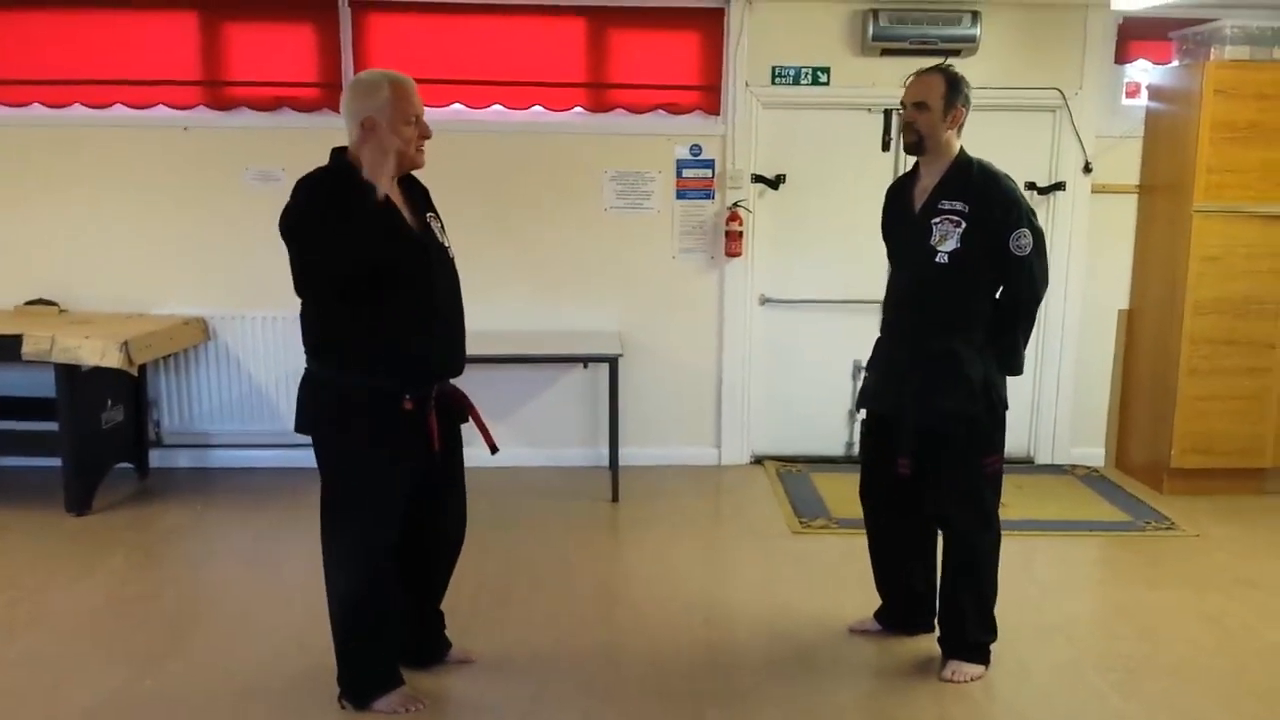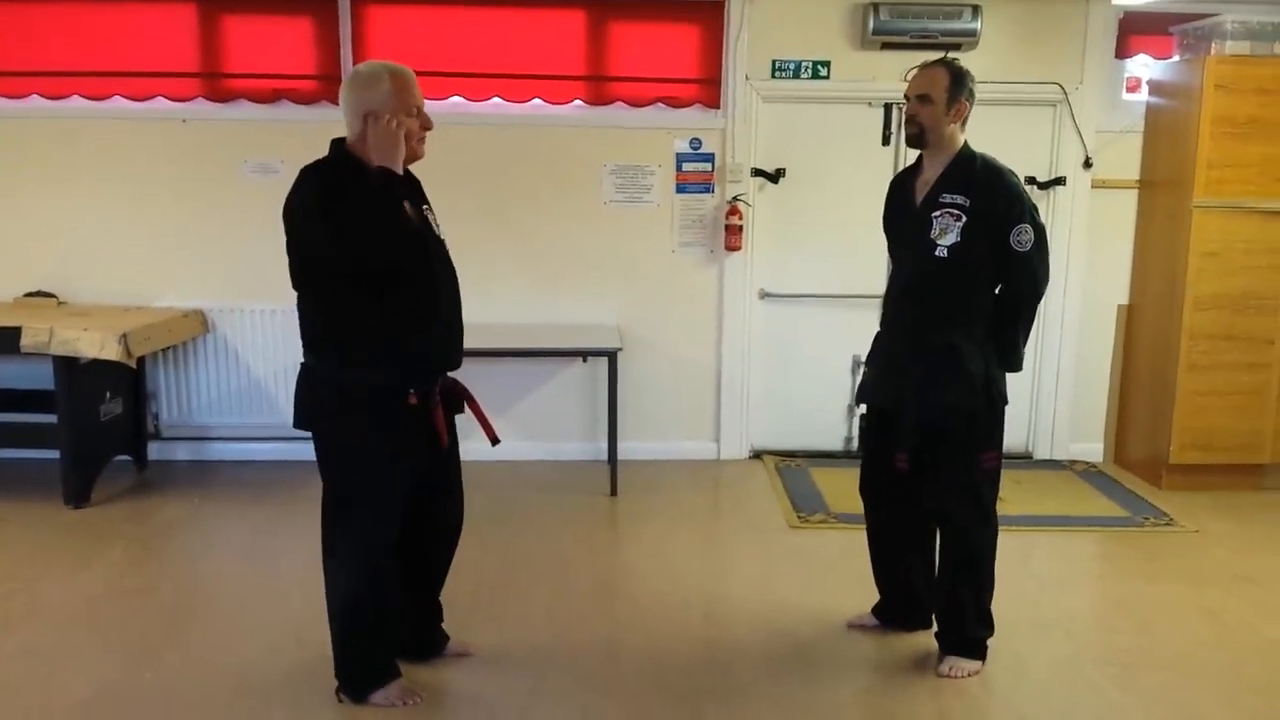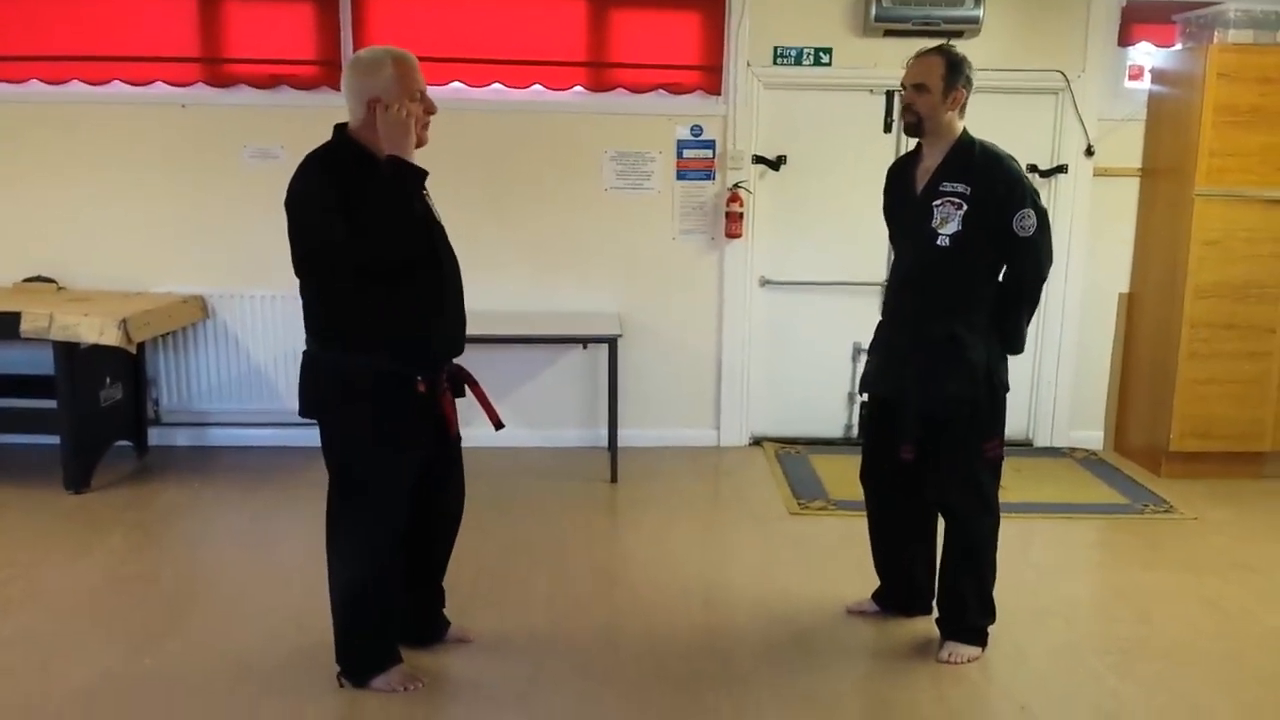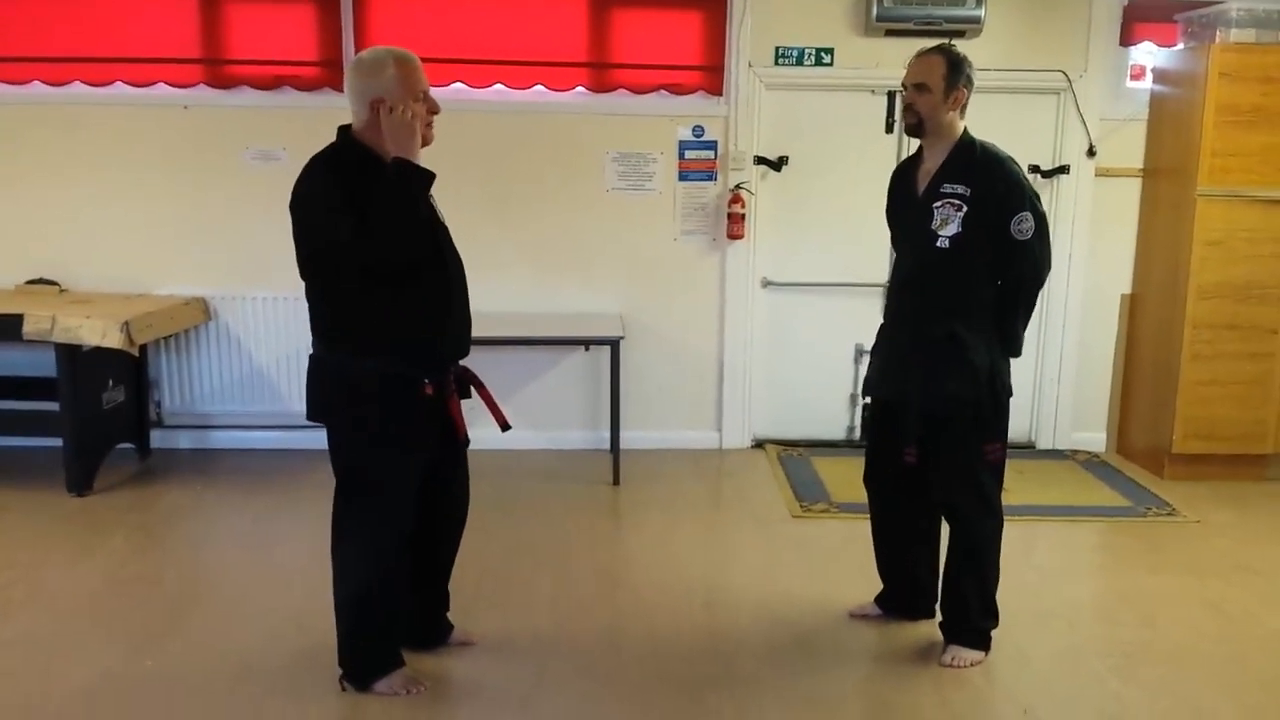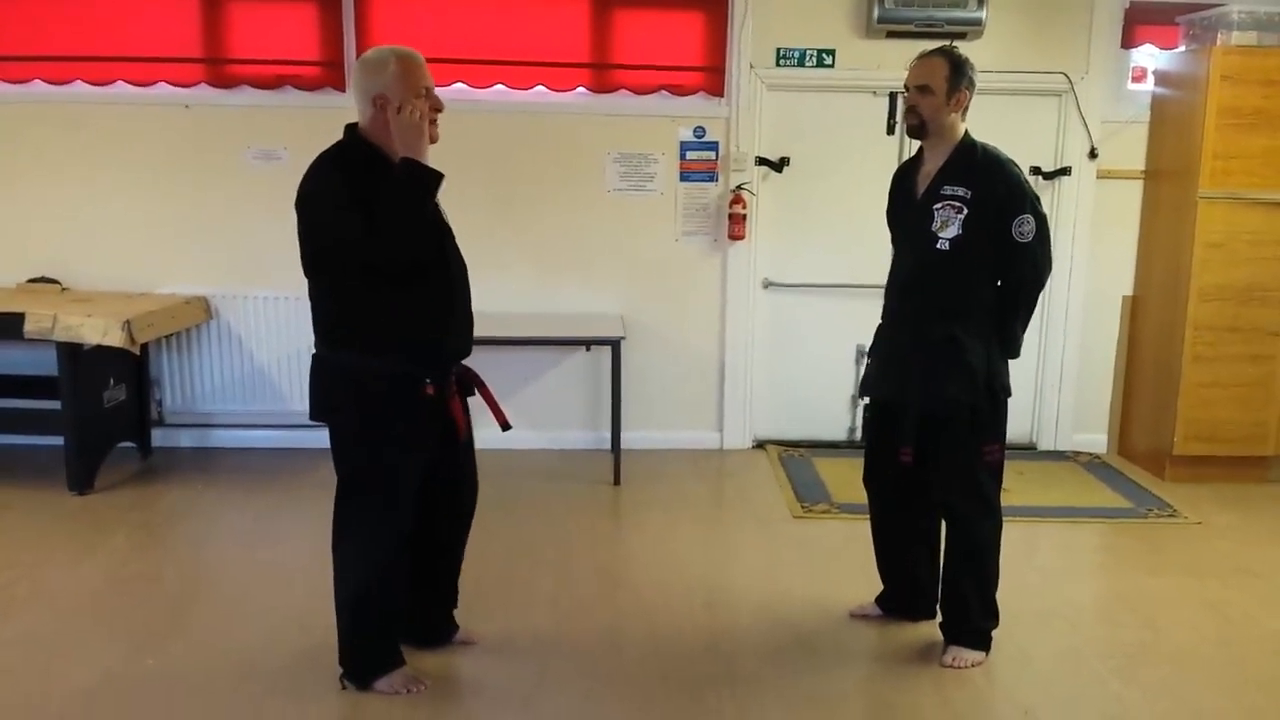
dt=0.3s
person 1, frame 1
left shoulder: (412, 193)
right shoulder: (321, 195)
right elbow: (330, 273)
left wrist: (432, 348)
right wrist: (370, 191)
left hip: (425, 401)
right hip: (360, 407)
left knee: (437, 526)
right knee: (364, 539)
left ankle: (420, 638)
right ankle: (367, 678)
person 1, frame 2
left shoulder: (400, 186)
right shoulder: (322, 188)
right elbow: (365, 262)
right wrist: (385, 176)
left hip: (419, 394)
right hip: (358, 400)
left knee: (435, 519)
right knee: (365, 533)
left ankle: (418, 632)
right ankle: (364, 670)
person 1, frame 3
left shoulder: (383, 172)
right shoulder: (326, 176)
right elbow: (376, 253)
right wrist: (399, 166)
left hip: (417, 378)
right hip: (363, 386)
left knee: (435, 504)
right knee: (370, 518)
left ankle: (418, 617)
right ankle: (366, 655)
person 1, frame 4
left shoulder: (386, 174)
right shoulder: (330, 179)
right elbow: (385, 255)
right wrist: (405, 168)
left hip: (423, 380)
right hip: (370, 389)
left knee: (440, 507)
right knee: (376, 520)
left ankle: (422, 620)
right ankle: (368, 659)
person 1, frame 5
left shoulder: (391, 171)
right shoulder: (337, 176)
right elbow: (390, 254)
left wrist: (447, 364)
right wrist: (413, 167)
left hip: (426, 377)
right hip: (372, 386)
left knee: (449, 499)
right knee: (376, 517)
left ankle: (427, 617)
right ankle: (368, 657)
person 2, frame 1
left shoulder: (991, 191)
right shoulder: (899, 192)
left elbow: (1027, 283)
left wrist: (994, 360)
right wrist: (901, 347)
left hip: (963, 382)
right hip: (897, 371)
left knee: (965, 513)
right knee: (887, 498)
left ankle: (968, 642)
right ankle: (905, 609)
person 2, frame 2
left shoulder: (995, 186)
right shoulder: (902, 185)
left elbow: (1027, 279)
left wrist: (994, 357)
right wrist: (900, 341)
left hip: (963, 377)
right hip: (897, 365)
left knee: (962, 509)
right knee: (888, 494)
left ankle: (965, 637)
right ankle: (903, 605)
person 2, frame 3
left shoulder: (994, 172)
right shoulder: (901, 174)
left elbow: (1031, 262)
left wrist: (996, 338)
right wrist: (905, 328)
left hip: (964, 364)
right hip: (898, 353)
left knee: (965, 496)
right knee: (888, 481)
left ankle: (966, 623)
right ankle: (903, 591)
person 2, frame 4
left shoulder: (995, 173)
right shoulder: (904, 175)
left elbow: (1028, 267)
left wrist: (991, 340)
right wrist: (905, 330)
left hip: (967, 367)
right hip: (901, 356)
left knee: (968, 499)
right knee: (892, 485)
left ankle: (970, 627)
right ankle: (907, 595)
person 2, frame 5
left shoulder: (996, 177)
right shoulder: (905, 176)
left elbow: (1030, 269)
left wrist: (994, 344)
right wrist: (900, 333)
left hip: (965, 369)
right hip: (900, 357)
left knee: (967, 500)
right knee: (892, 486)
left ankle: (970, 628)
right ankle: (907, 596)
